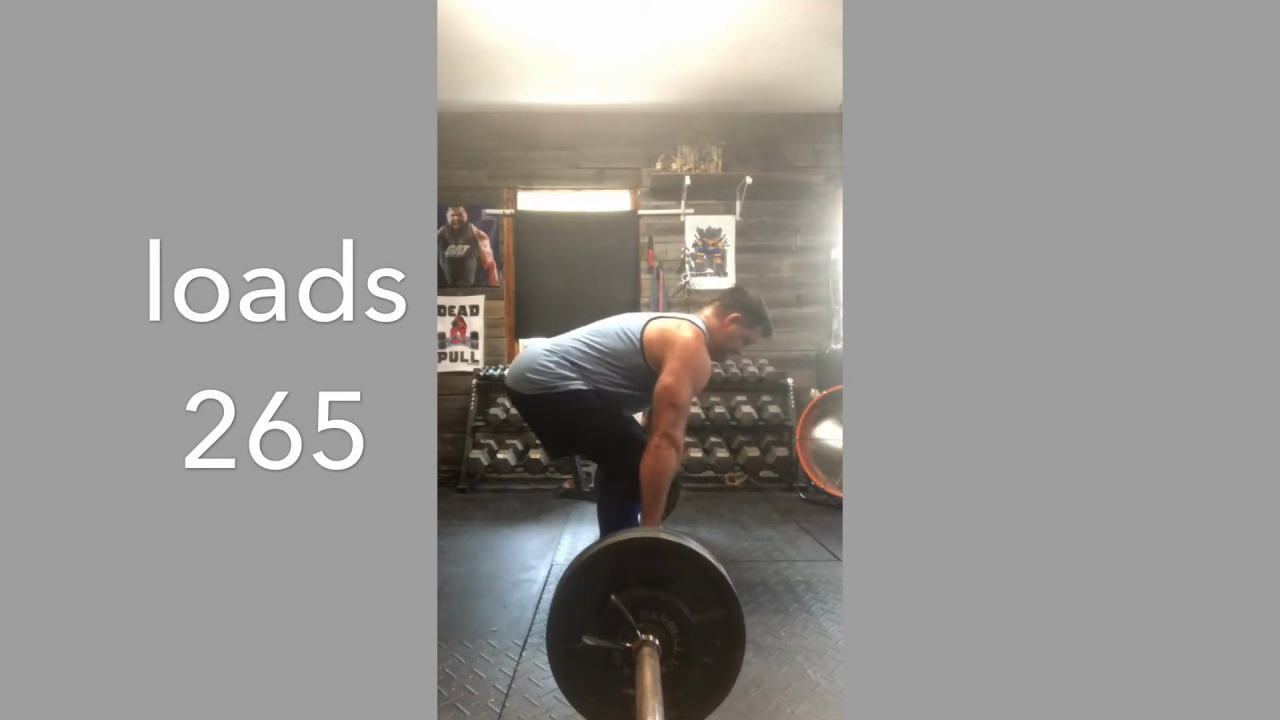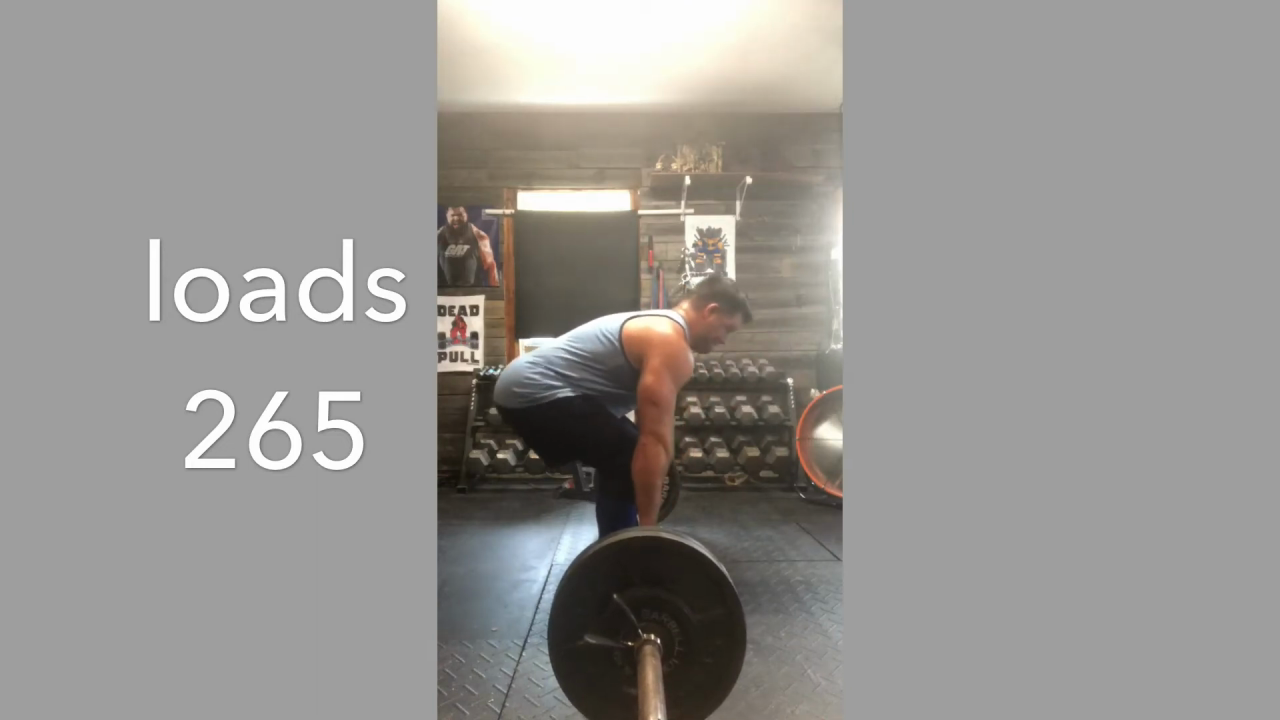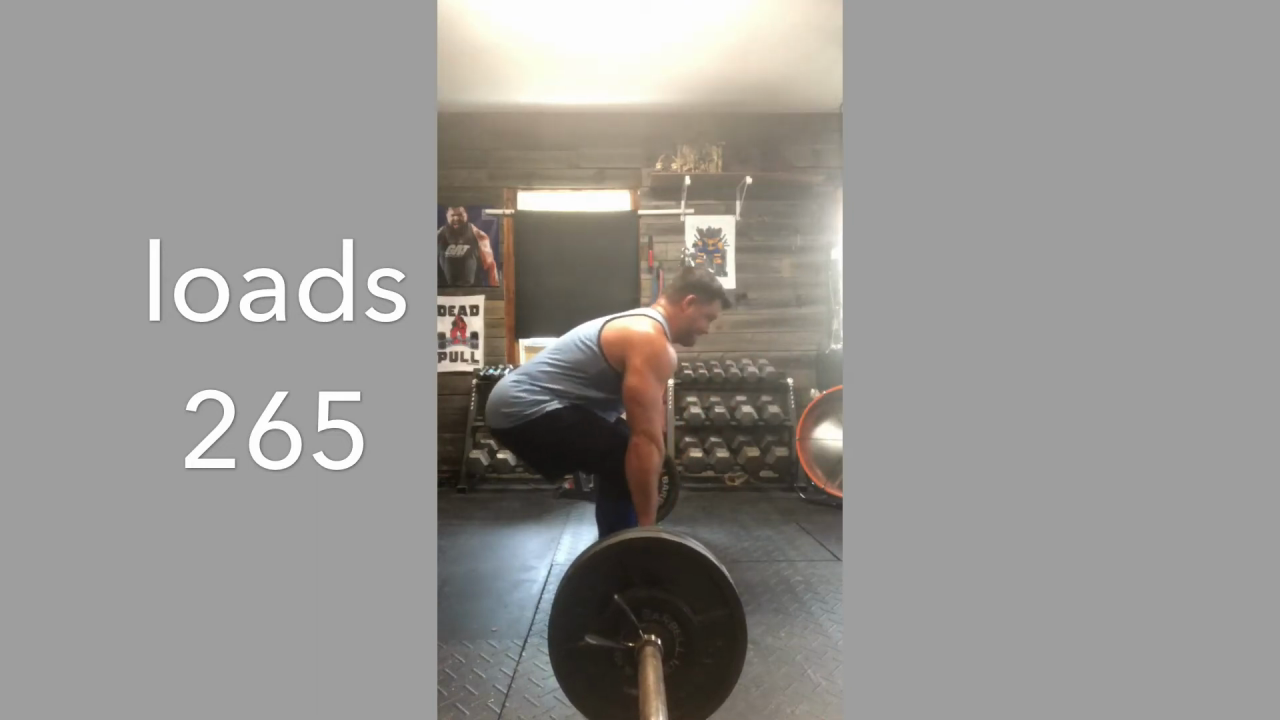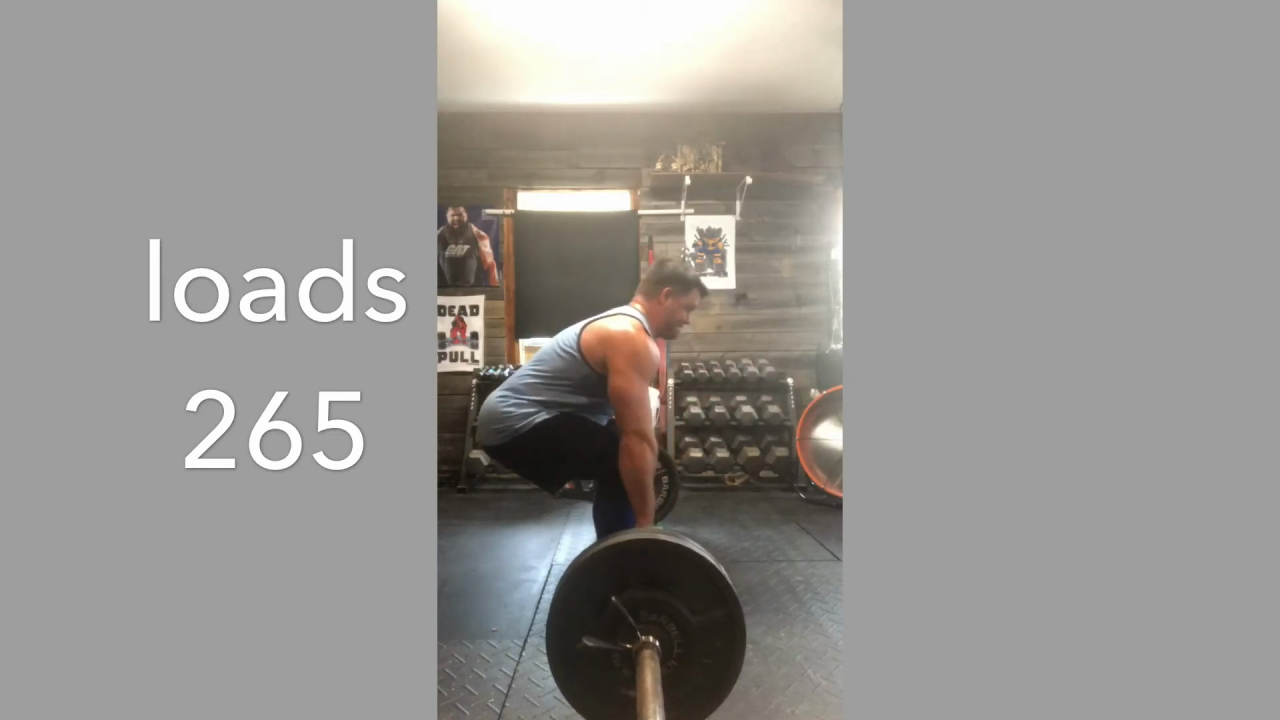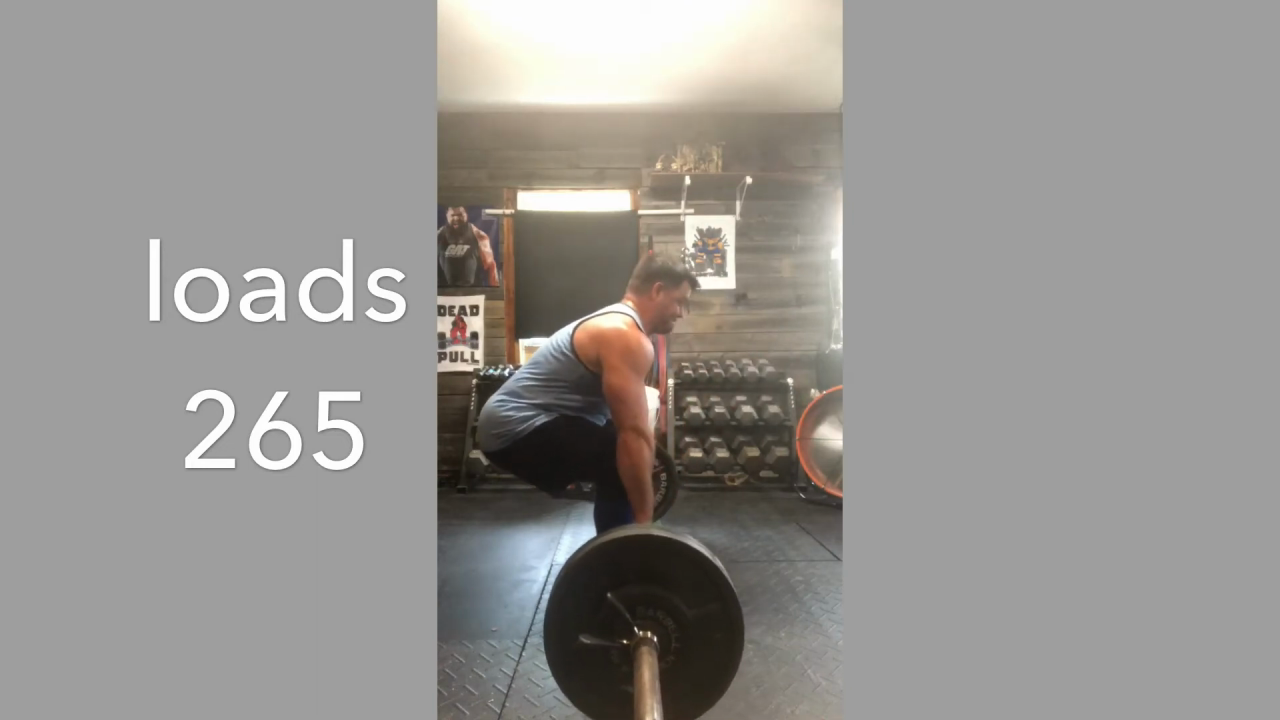
dt=0.3s
person 1, frame 1
left shoulder: (679, 330)
right shoulder: (691, 347)
left elbow: (657, 433)
right elbow: (666, 441)
right wrist: (649, 528)
left hip: (535, 372)
right hip: (544, 379)
left knee: (624, 459)
right knee: (632, 463)
person 1, frame 2
left shoulder: (660, 328)
right shoulder: (671, 343)
left elbow: (648, 432)
right elbow: (655, 439)
right wrist: (648, 526)
left hip: (527, 385)
right hip: (533, 392)
left knee: (623, 458)
right knee: (628, 464)
person 1, frame 3
left shoulder: (643, 327)
right shoulder: (652, 342)
left elbow: (637, 434)
right elbow: (646, 439)
right wrist: (646, 525)
left hip: (519, 401)
right hip: (524, 408)
left knee: (619, 458)
right knee: (625, 465)
person 1, frame 4
left shoulder: (623, 326)
right shoulder: (632, 340)
left elbow: (630, 430)
right elbow: (637, 437)
right wrist: (645, 525)
left hip: (514, 416)
right hip: (515, 424)
left knee: (618, 462)
right knee: (623, 468)
person 1, frame 5
left shoulder: (618, 324)
right shoulder: (626, 337)
left elbow: (626, 430)
right elbow: (634, 434)
right wrist: (644, 520)
left hip: (514, 421)
right hip: (515, 427)
left knee: (616, 464)
right knee: (623, 468)
